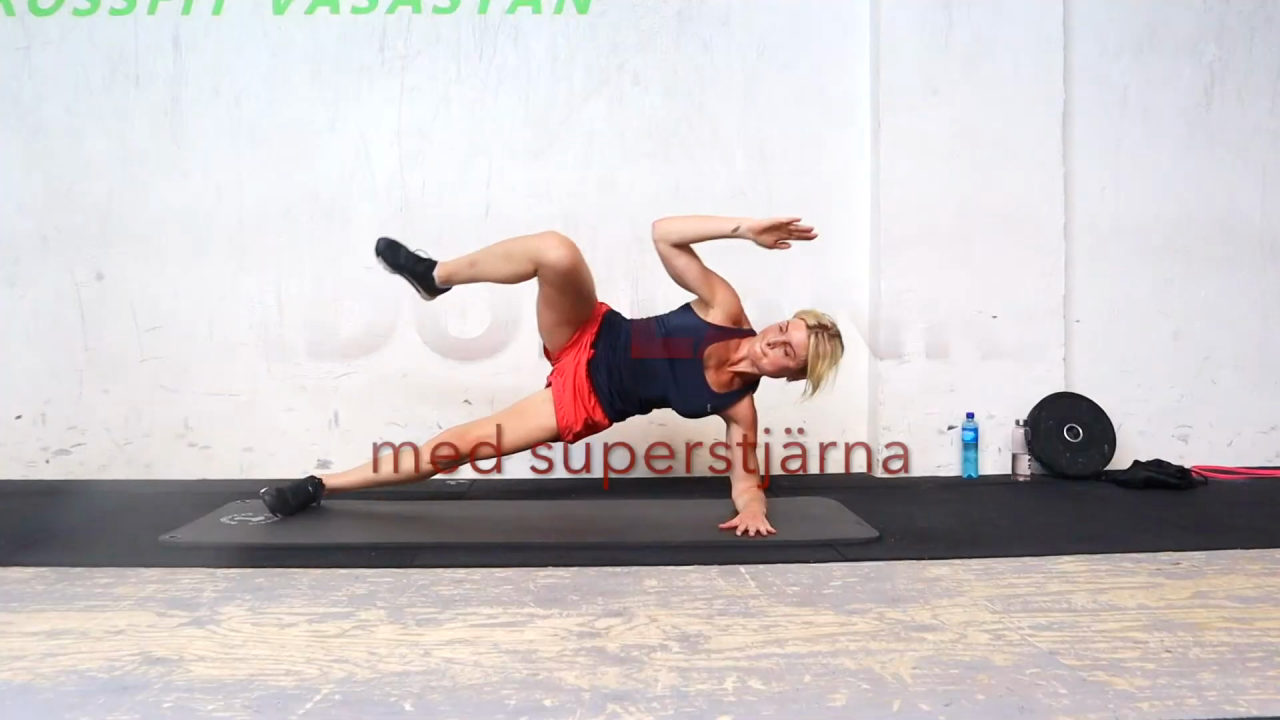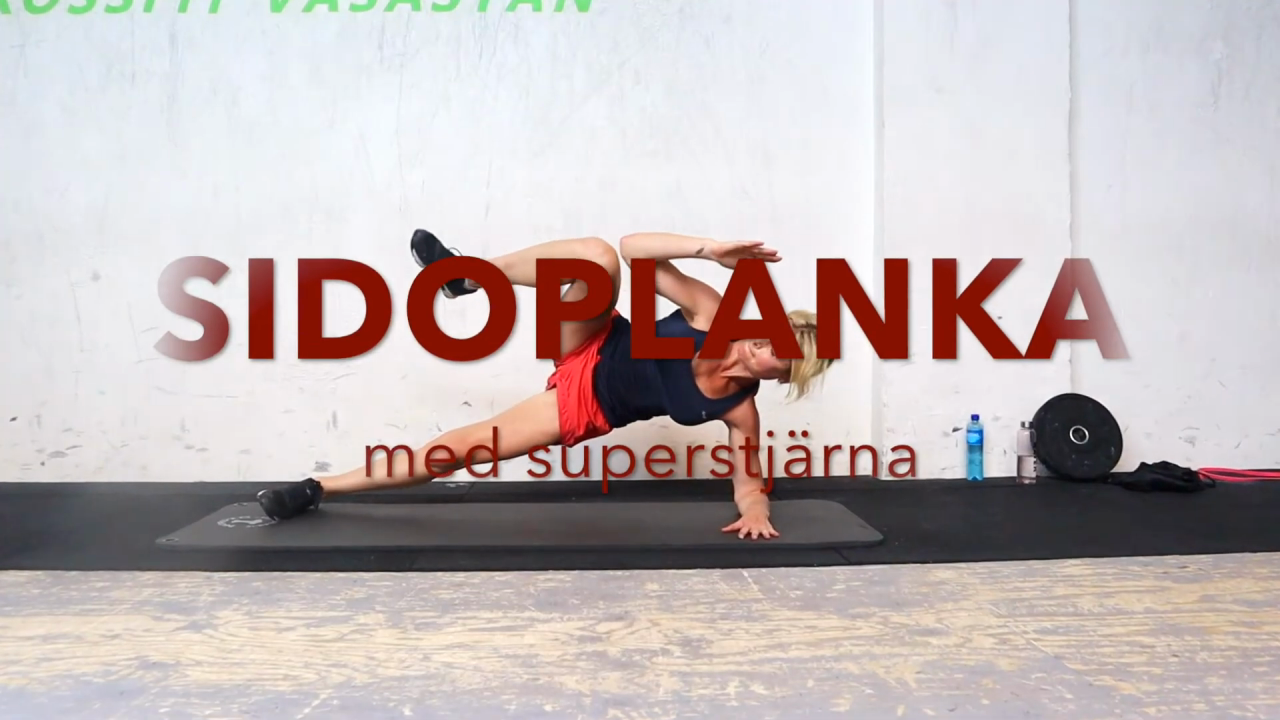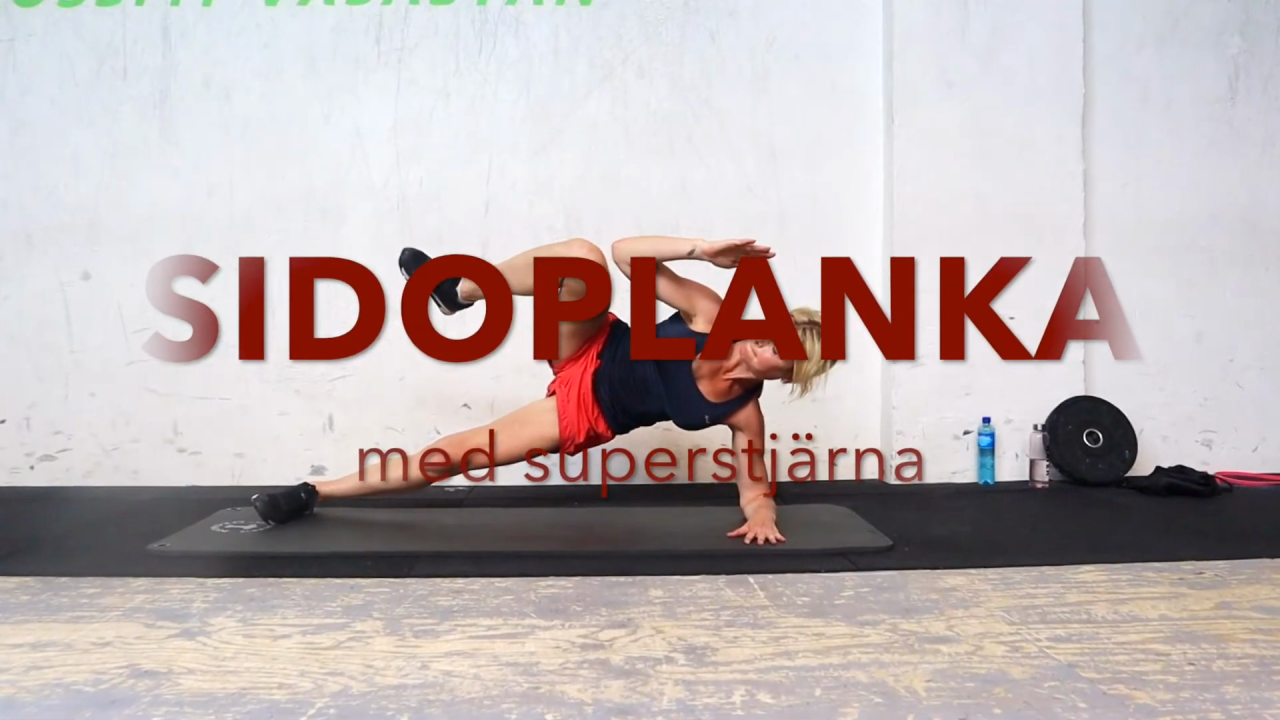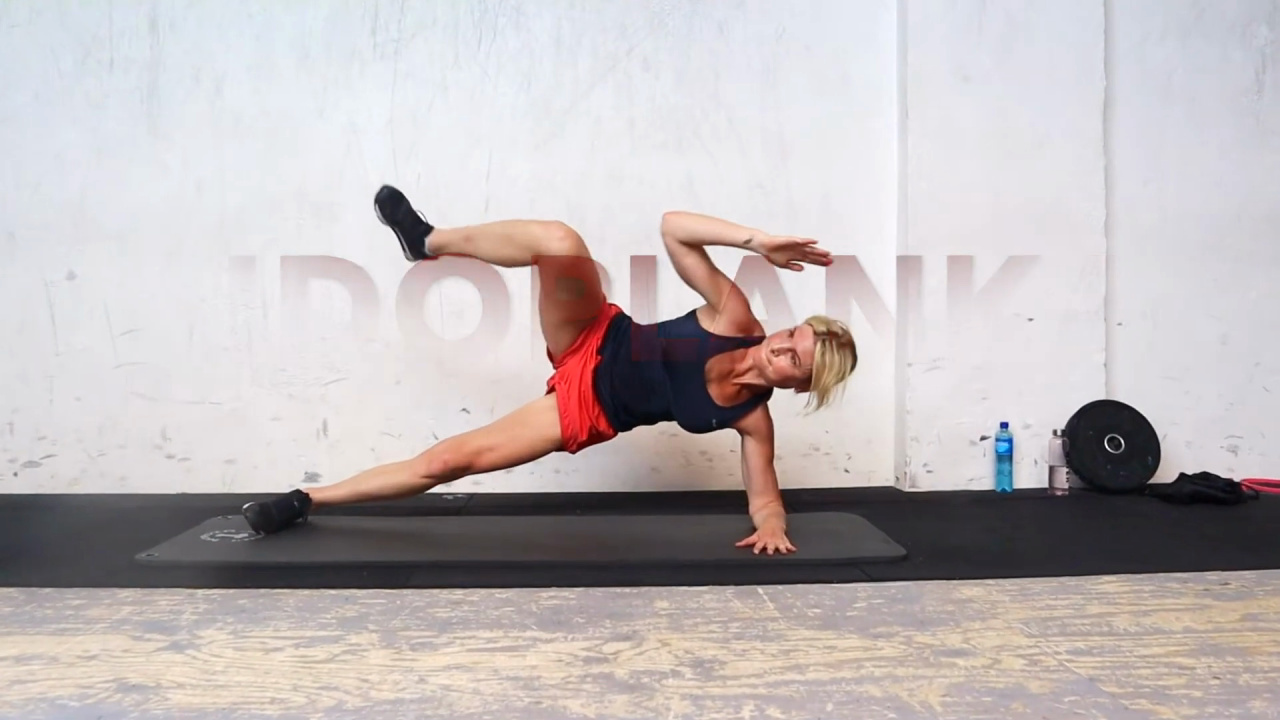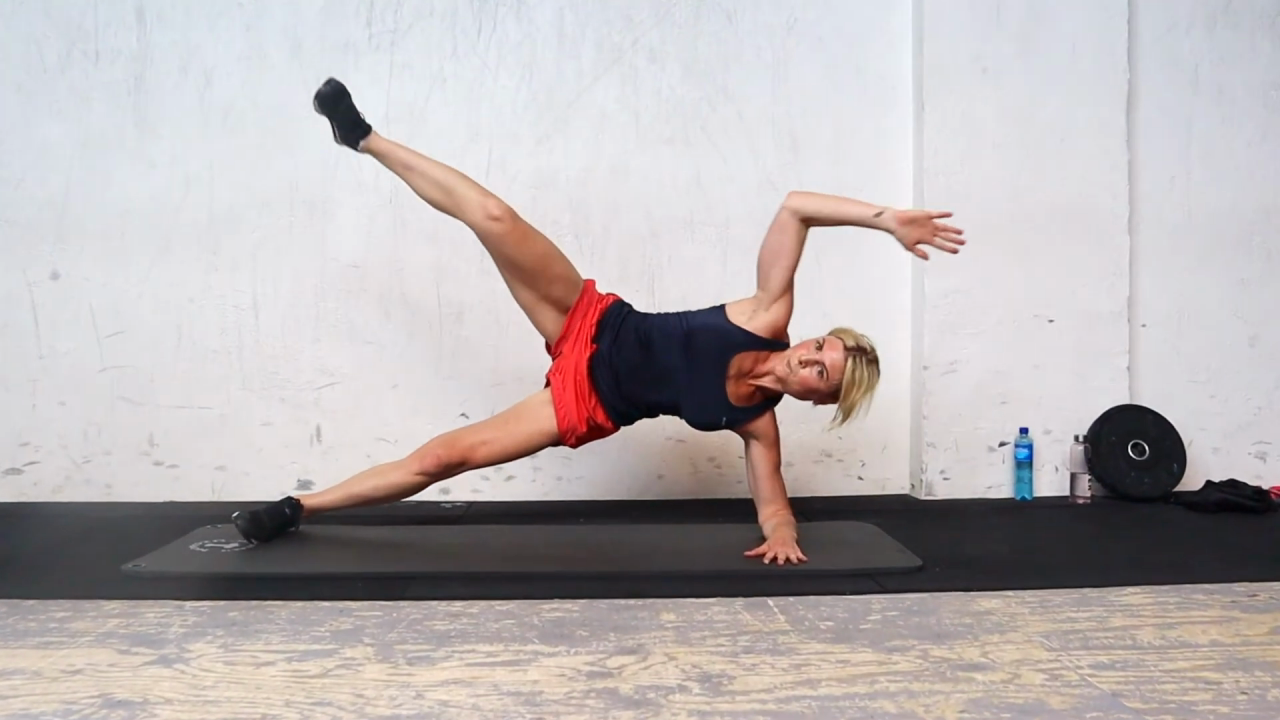
dt=1s
person 1, frame 1
left shoulder: (739, 407)
right shoulder: (725, 310)
left elbow: (746, 477)
right elbow: (664, 234)
left wrist: (753, 511)
right wrist: (745, 228)
left hip: (587, 405)
right hip: (590, 344)
left knee: (461, 445)
right knee: (555, 252)
left ankle: (320, 487)
right ankle: (435, 275)
person 1, frame 2
left shoulder: (739, 410)
right shoulder: (712, 313)
left elbow: (748, 482)
right elbow: (632, 247)
left wrist: (755, 513)
right wrist: (711, 249)
left hip: (587, 411)
right hip: (590, 357)
left knee: (460, 447)
right knee: (599, 257)
left ankle: (317, 489)
right ankle: (466, 275)
person 1, frame 3
left shoulder: (743, 414)
right shoulder: (711, 315)
left elbow: (755, 486)
right elbow: (625, 252)
left wrist: (761, 518)
right wrist: (702, 250)
left hip: (588, 419)
right hip: (590, 361)
left knee: (455, 453)
right knee: (583, 257)
left ankle: (314, 493)
right ankle: (461, 290)
person 1, frame 4
left shoulder: (752, 417)
right shoulder: (735, 317)
left elbow: (764, 496)
right elbow: (672, 227)
left wrist: (771, 528)
right wrist: (758, 241)
left hip: (587, 414)
right hip: (591, 348)
left knee: (449, 460)
right knee: (560, 243)
left ankle: (307, 500)
right ankle: (430, 239)
person 1, frame 5
left shoulder: (757, 422)
right shoulder: (769, 319)
left elbow: (773, 502)
right elbow: (793, 207)
left wrist: (781, 539)
right wrist: (884, 217)
left hip: (590, 404)
right hip: (591, 331)
left knee: (444, 457)
right knee: (490, 217)
left ankle: (297, 508)
right ankle: (365, 138)
